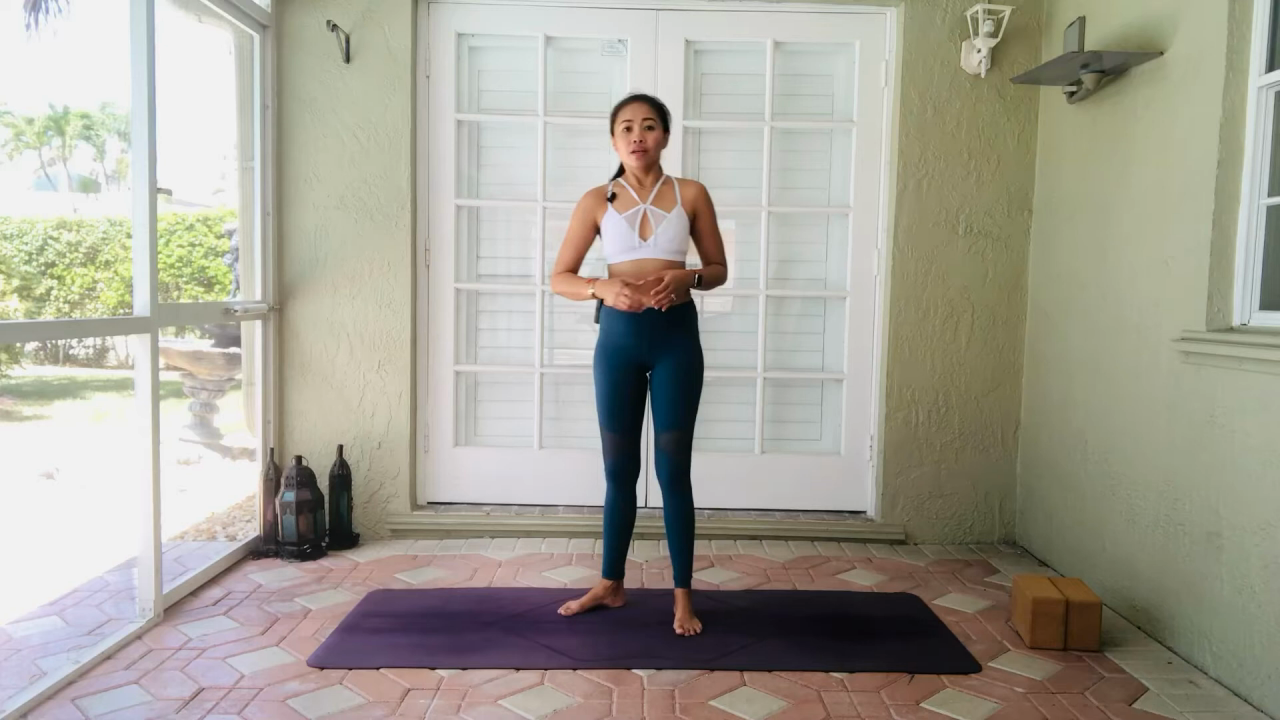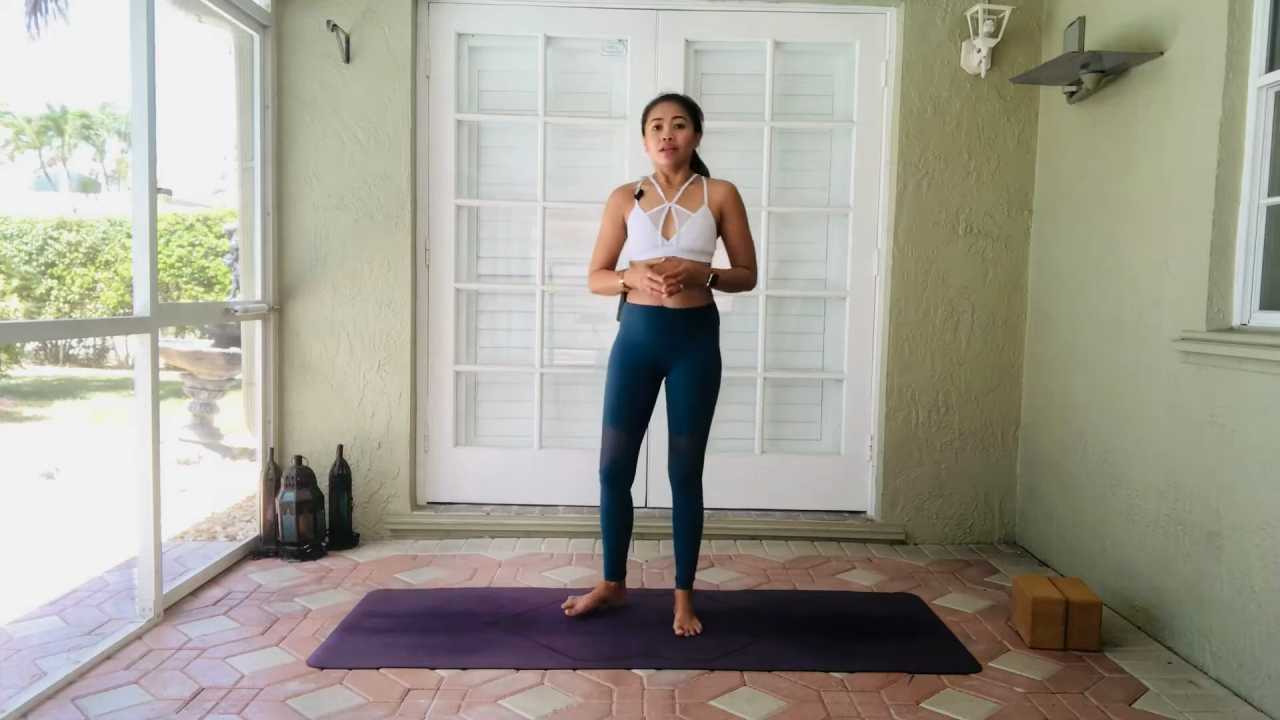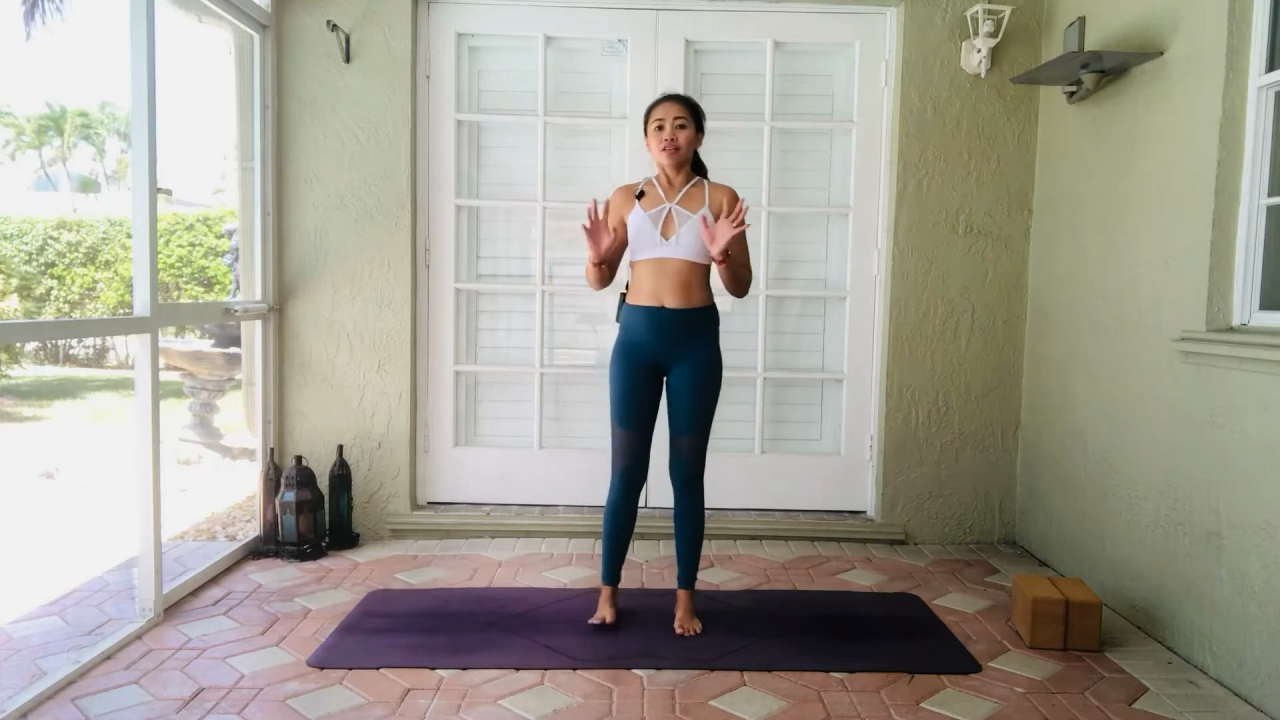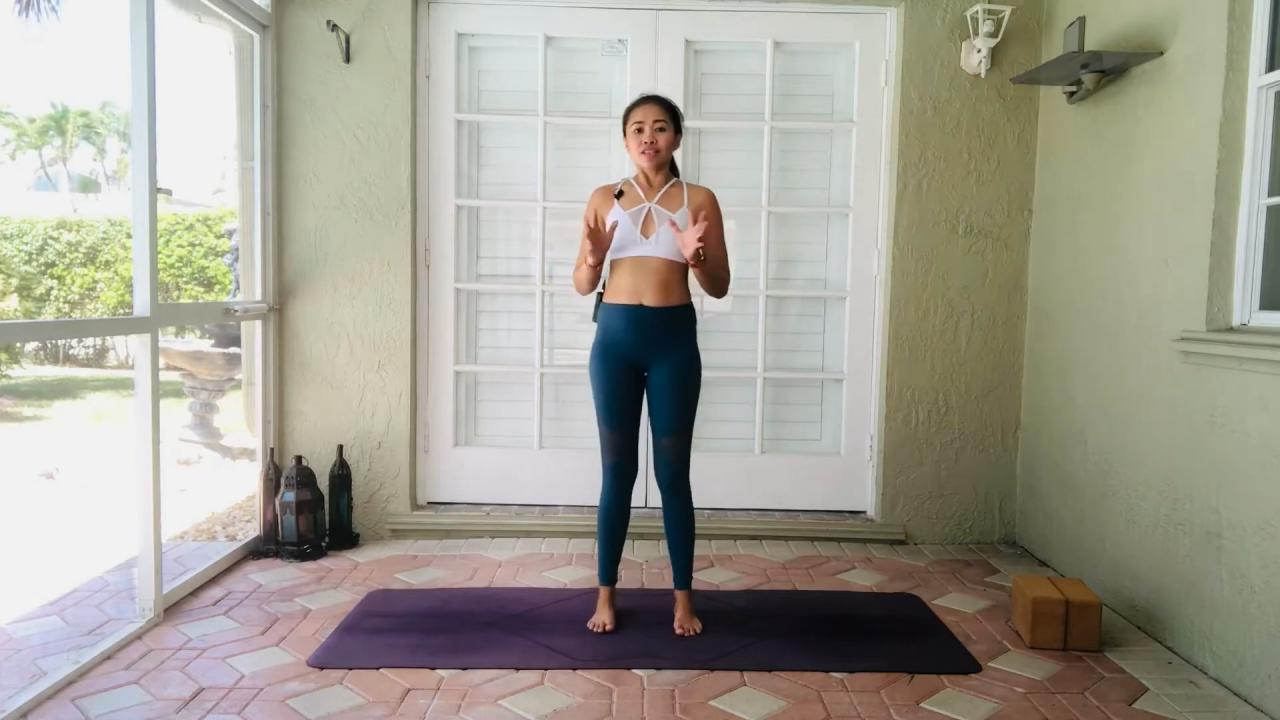
dt=0.3s
person 1, frame 1
left shoulder: (691, 194)
right shoulder: (596, 201)
left elbow: (719, 270)
right elbow: (560, 278)
left wrist: (684, 278)
right wrist: (603, 289)
left hip: (676, 337)
right hip: (618, 337)
left knee: (673, 470)
right knee: (618, 470)
left ankle: (682, 595)
right ankle: (610, 584)
person 1, frame 2
left shoulder: (721, 194)
right shoulder: (625, 198)
left elbow: (748, 275)
right elbow: (595, 277)
left wrist: (701, 274)
right wrist: (632, 277)
left hip: (695, 337)
right hip: (637, 335)
left knee: (685, 472)
right knee: (614, 467)
left ankle: (683, 596)
right ankle: (612, 582)
person 1, frame 3
left shoulder: (721, 199)
right shoulder: (624, 198)
left elbow: (741, 287)
right elbow: (598, 281)
left wrist: (722, 255)
right wrist: (597, 255)
left hip: (695, 338)
right hip: (636, 336)
left knee: (686, 473)
right knee: (626, 470)
left ankle: (684, 596)
right ankle: (608, 590)
person 1, frame 4
left shoulder: (699, 200)
right shoulder: (603, 199)
left elbow: (719, 287)
right elbow: (583, 285)
left wrist: (695, 255)
right wrist: (592, 256)
left hip: (674, 336)
right hip: (615, 335)
left knee: (673, 473)
right knee: (617, 470)
left ankle: (683, 596)
right ankle: (605, 592)
